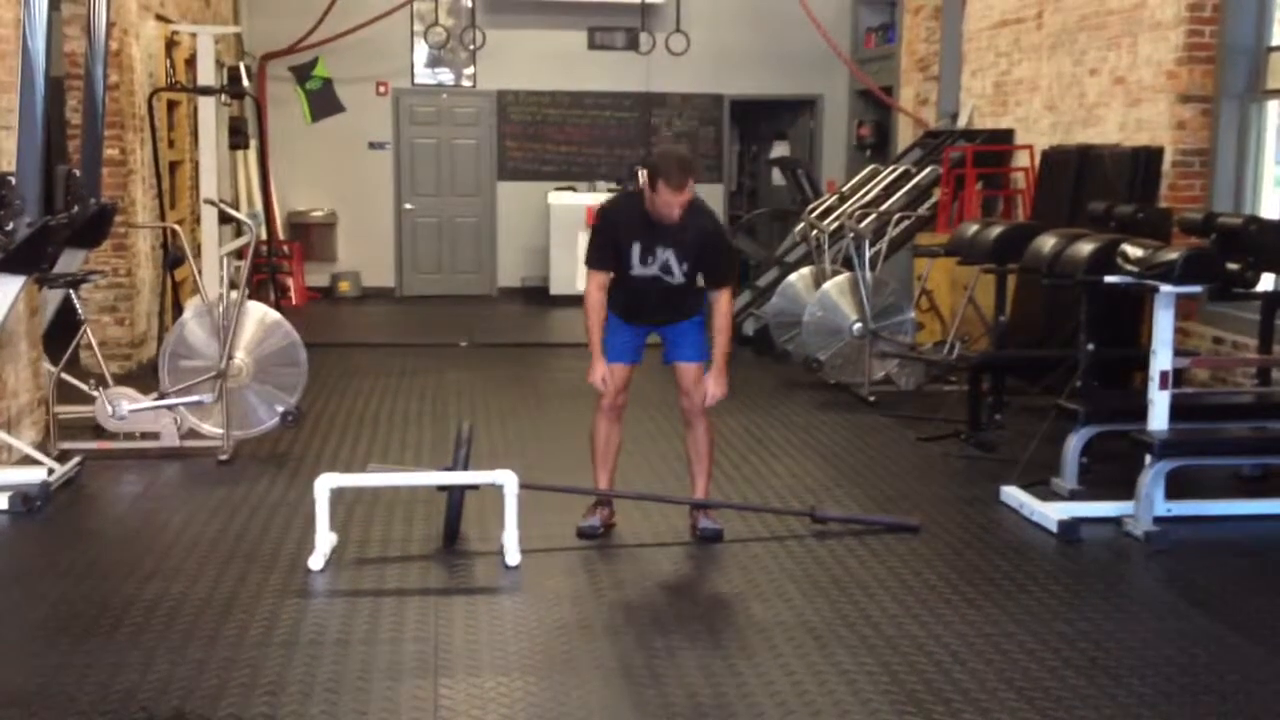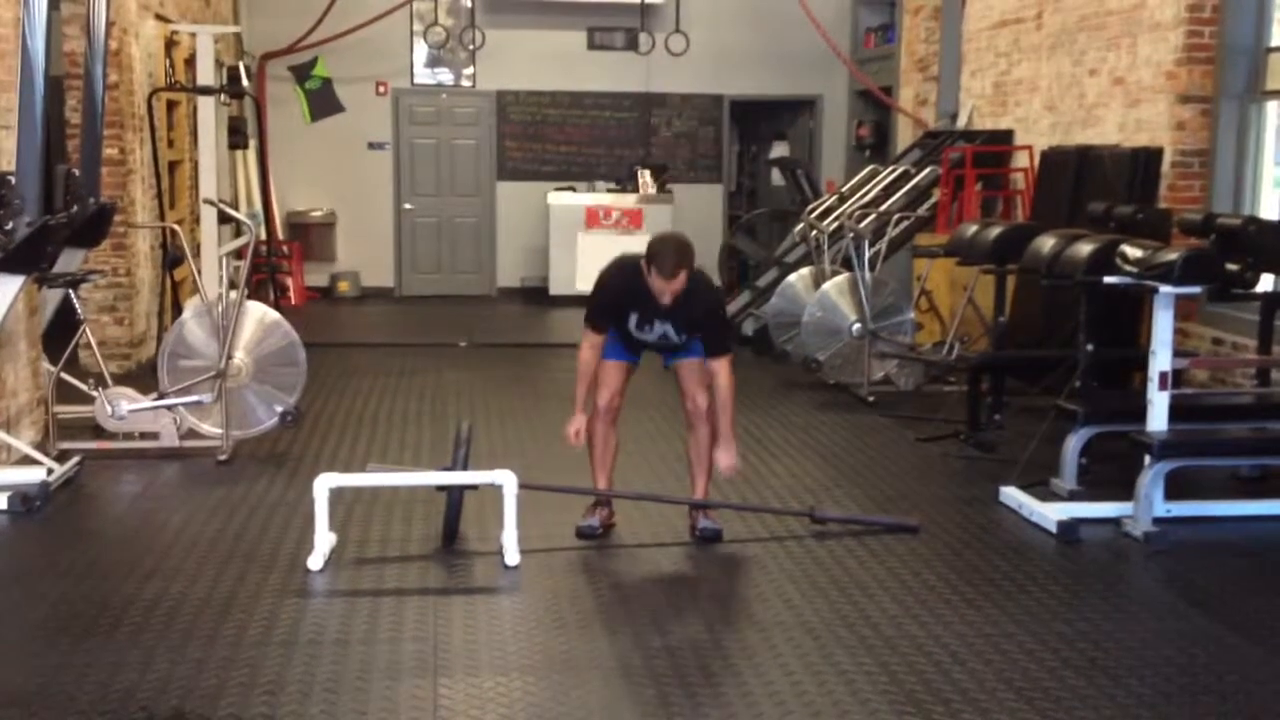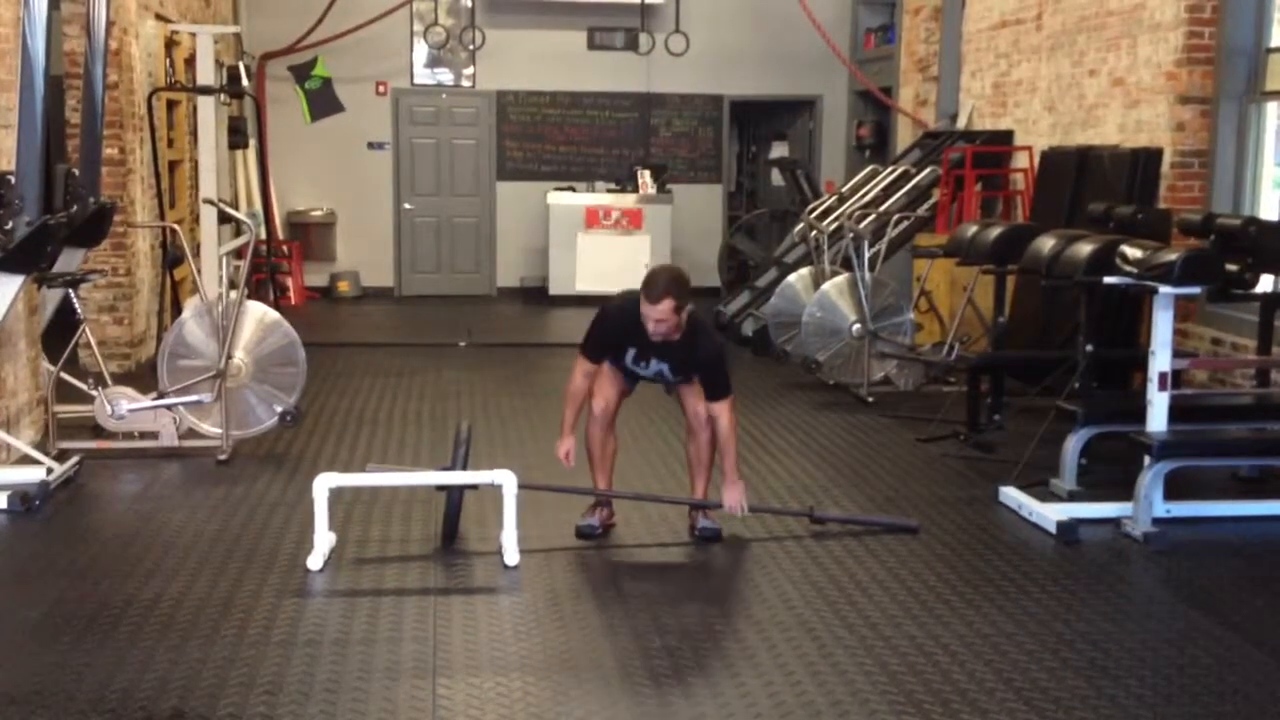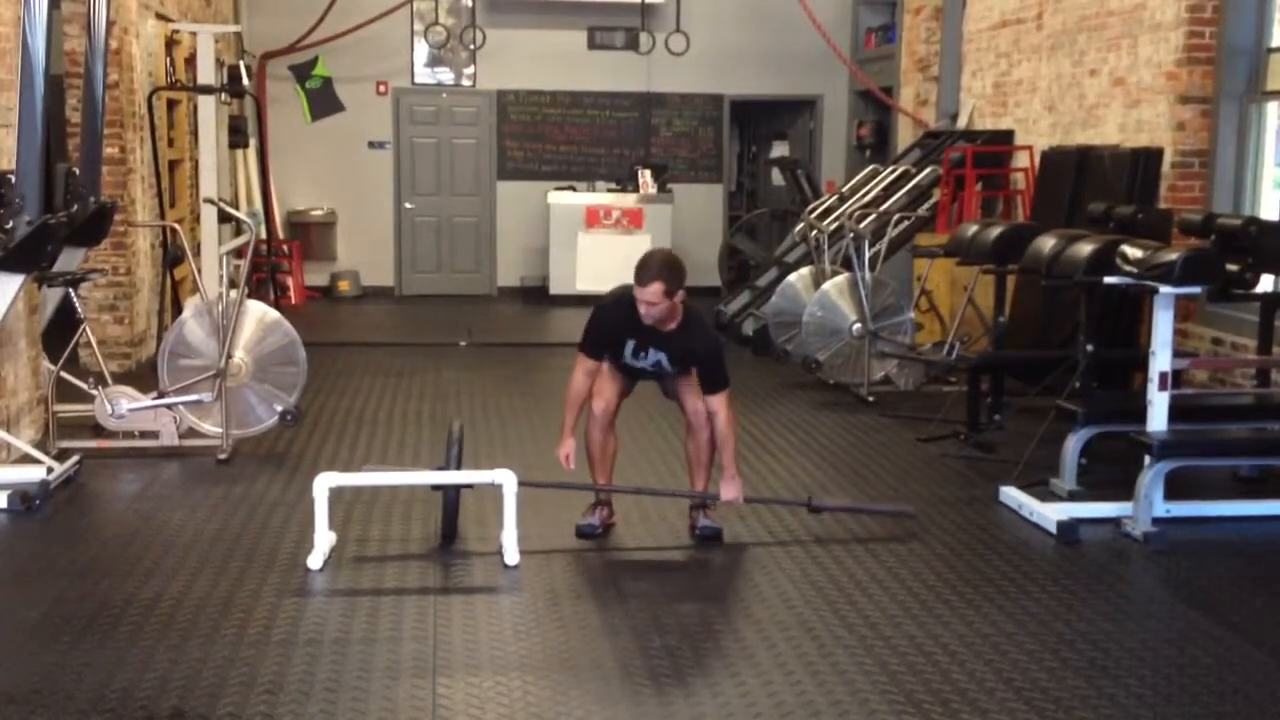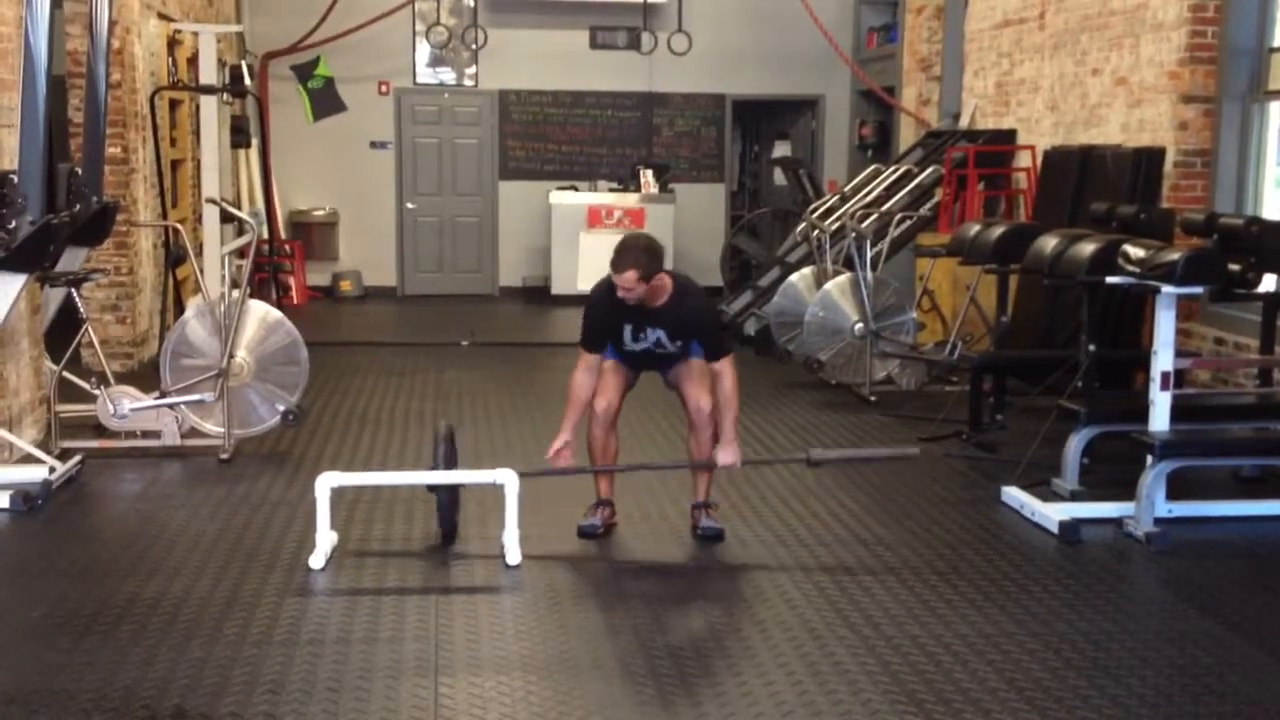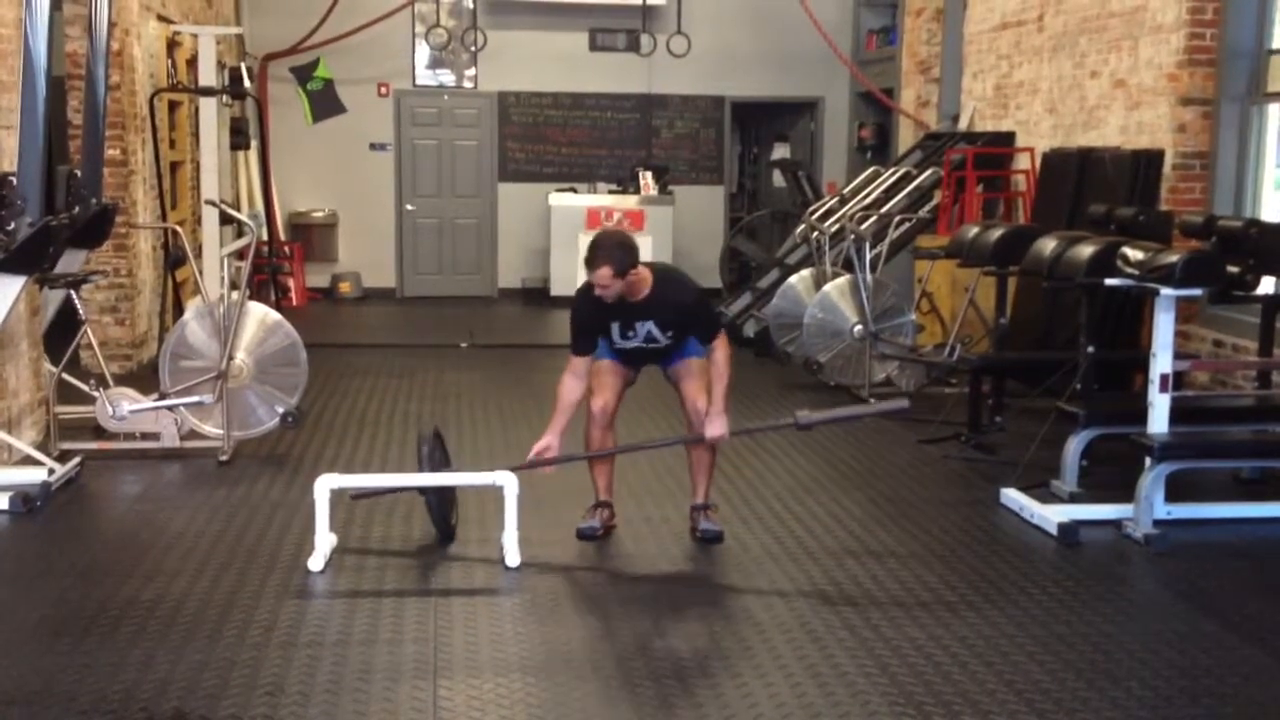
dt=0.3s
person 1, frame 1
left shoulder: (706, 226)
right shoulder: (615, 215)
left elbow: (721, 297)
right elbow: (597, 286)
left wrist: (718, 369)
right wrist: (597, 356)
left hip: (683, 316)
right hip: (625, 314)
left knee: (695, 404)
right knee: (609, 400)
left ankle: (700, 507)
right ankle: (603, 504)
person 1, frame 2
left shoulder: (705, 296)
right shoulder: (617, 278)
left elbow: (721, 368)
right elbow: (592, 344)
left wrist: (726, 442)
right wrist: (580, 411)
left hip: (683, 338)
right hip: (624, 332)
left knee: (699, 404)
right knee: (605, 402)
left ankle: (699, 506)
right ankle: (602, 503)
person 1, frame 3
left shoulder: (704, 343)
right shoulder: (616, 314)
left elbow: (722, 414)
right elbow: (584, 372)
left wrist: (732, 480)
right wrist: (567, 432)
left hip: (680, 370)
right hip: (624, 362)
left knee: (701, 415)
right knee: (600, 408)
left ankle: (699, 508)
right ankle: (602, 504)
person 1, frame 4
left shoulder: (700, 336)
right shoulder: (612, 309)
left elbow: (719, 408)
right elbow: (584, 371)
left wrist: (730, 475)
right wrist: (567, 435)
left hip: (676, 369)
right hip: (620, 362)
left knee: (700, 413)
right knee: (600, 409)
left ankle: (699, 506)
right ankle: (602, 503)
person 1, frame 5
left shoulder: (693, 302)
right shoulder: (603, 298)
left elbow: (724, 369)
right elbow: (588, 367)
left wrist: (728, 440)
right wrist: (567, 431)
left hip: (679, 352)
right hip: (621, 352)
left knee: (703, 409)
right knee: (602, 408)
left ankle: (702, 506)
right ankle: (604, 504)
person 1, frame 6
left shoulder: (680, 291)
right shoulder: (587, 301)
left elbow: (718, 346)
right elbow: (577, 373)
left wrist: (718, 413)
right wrist: (553, 434)
left hip: (679, 345)
right hip: (618, 349)
left knee: (699, 409)
right knee: (599, 408)
left ankle: (701, 507)
right ankle: (603, 505)
